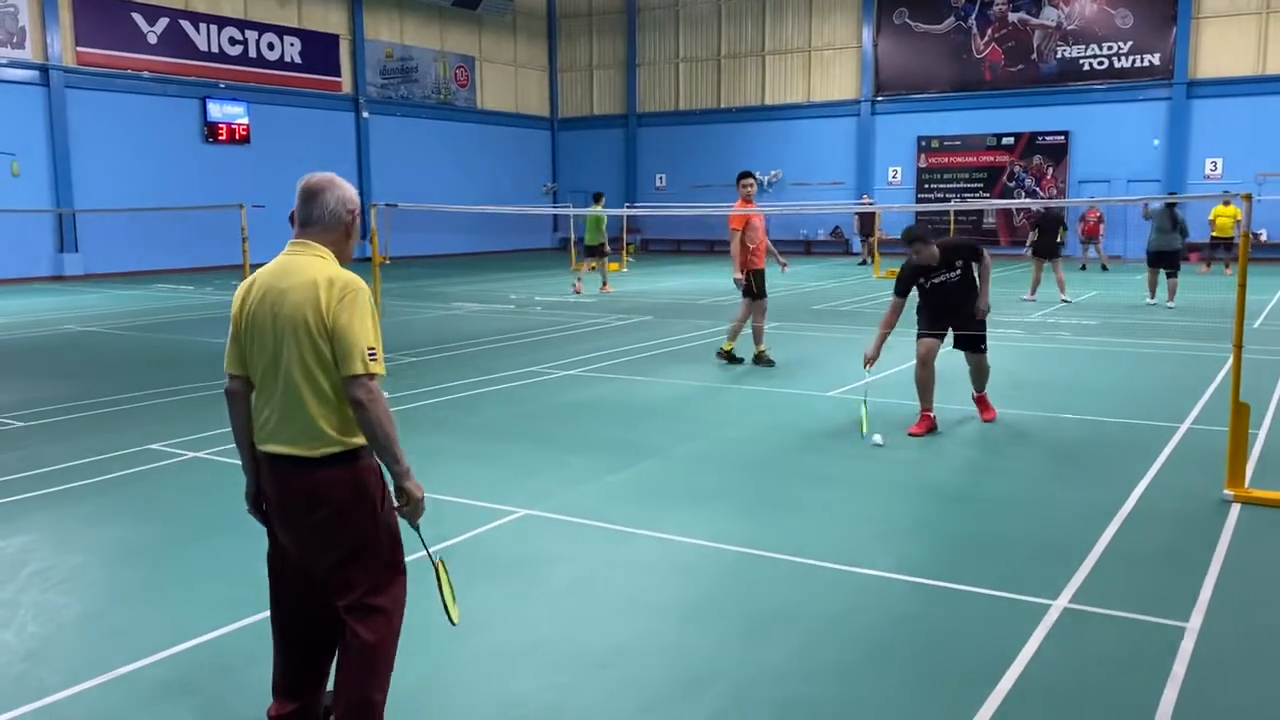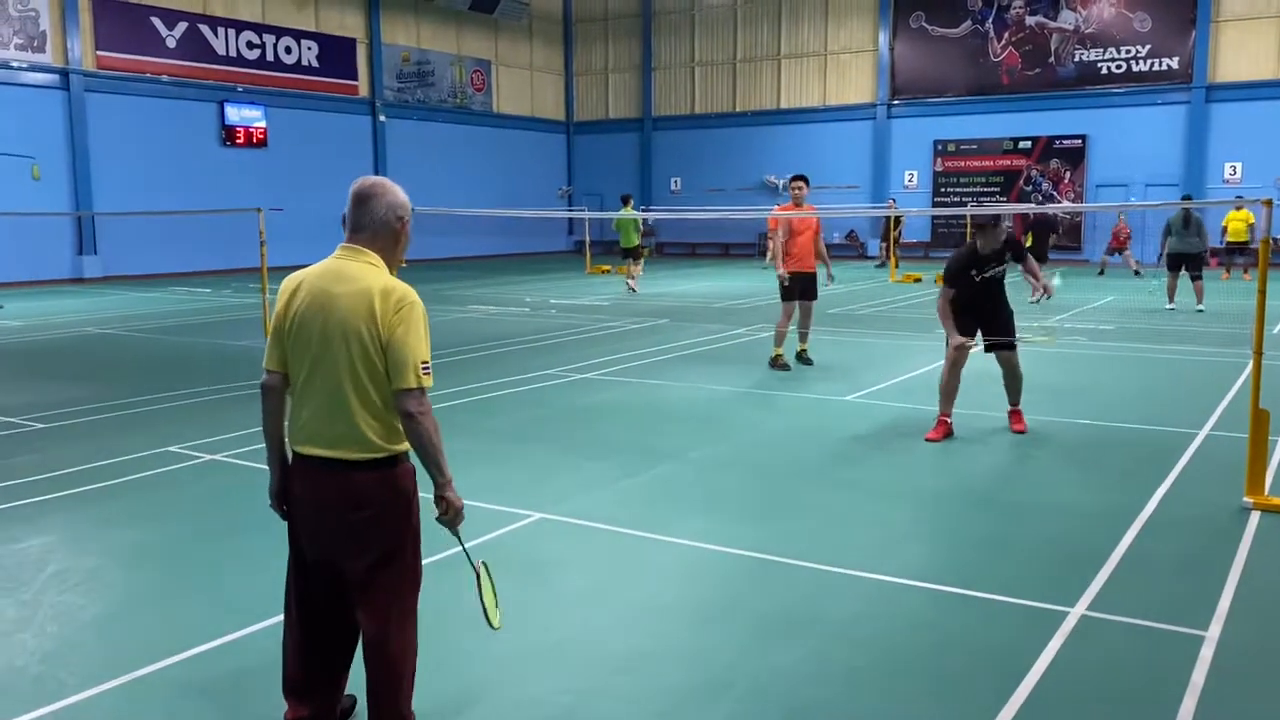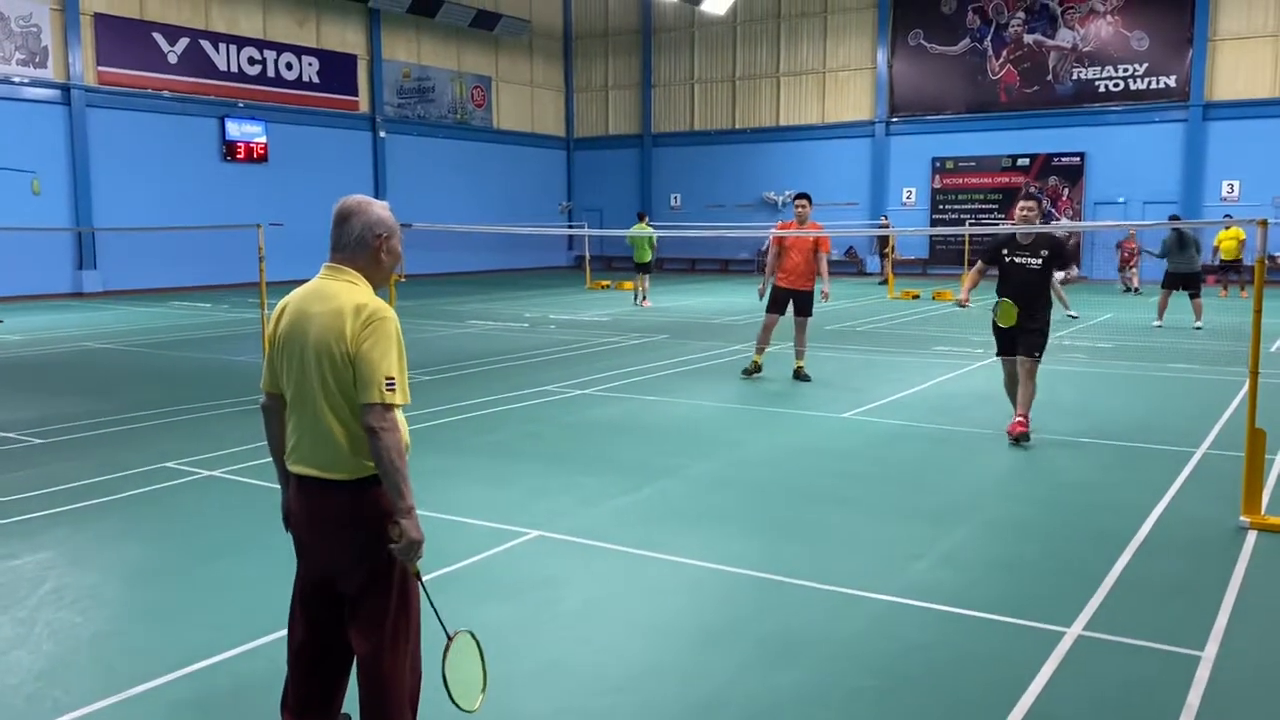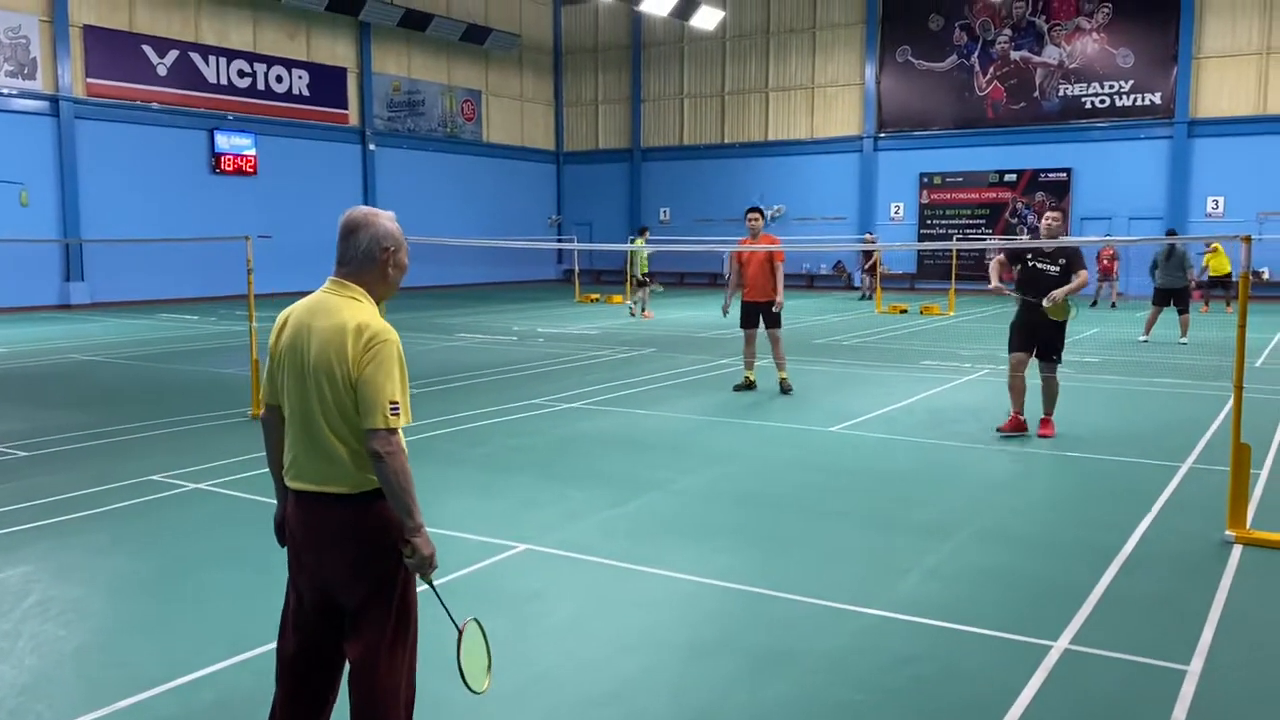
dt=0.7s
person 1, frame 1
left shoulder: (252, 287)
right shoulder: (344, 287)
left elbow: (236, 392)
right elbow: (362, 393)
left wrist: (253, 473)
right wrist: (403, 475)
left hip: (279, 471)
right hip: (339, 472)
left knee: (297, 601)
right knee: (373, 602)
person 1, frame 2
left shoulder: (295, 286)
right shoulder: (395, 297)
left elbow: (272, 386)
right elbow: (412, 407)
left wrist: (278, 468)
right wrist: (444, 485)
left hip: (308, 475)
right hip: (375, 479)
left knee: (314, 605)
right knee: (388, 615)
person 1, frame 3
left shoulder: (290, 305)
right shoulder: (371, 312)
left elbow: (272, 406)
right elbow: (379, 423)
right wrist: (405, 511)
left hip: (307, 493)
right hip: (362, 498)
left knee: (316, 623)
right knee: (384, 633)
person 1, frame 4
left shoulder: (290, 318)
right shoulder: (372, 334)
left elbow: (271, 419)
right elbow: (382, 445)
left wrist: (285, 497)
right wrist: (415, 529)
left hip: (304, 509)
right hip: (362, 514)
left knee: (306, 640)
right knee: (380, 649)
person 2, frame 1
left shoulder: (960, 247)
right shoulder: (910, 270)
left elbow: (983, 259)
right elbow: (895, 311)
left wrist: (984, 295)
right wrist: (877, 347)
left hip: (969, 307)
right hip: (932, 313)
left knee: (977, 360)
right knee: (924, 355)
left ankle: (981, 396)
right ankle: (927, 415)
person 2, frame 2
left shoulder: (1009, 243)
right shoulder: (960, 260)
left elbow: (1026, 259)
right elbow: (944, 299)
left wrist: (1039, 280)
right wrist: (952, 334)
left hip: (997, 308)
right hip: (963, 312)
left knee: (1010, 363)
right knee: (953, 360)
left ankle: (1015, 411)
right ankle: (943, 421)
person 2, frame 3
left shoulder: (1052, 243)
right shoulder: (1001, 243)
right elbow: (979, 270)
right wrist: (966, 291)
left hip: (1036, 317)
left knee: (1027, 368)
right knee: (1010, 368)
left ankle: (1021, 422)
right ankle: (1019, 415)
person 2, frame 4
left shoulder: (1070, 252)
right shoulder: (1026, 247)
left elbow: (1084, 279)
right elbow: (997, 261)
left wrist: (1064, 291)
right wrist: (995, 281)
left hip: (1053, 321)
right hip: (1025, 317)
left knee: (1048, 372)
right knee: (1016, 364)
left ankle: (1047, 419)
right ankle: (1017, 418)
person 3, frame 1
left shoulder: (755, 208)
right shoulder: (739, 210)
right elbow: (734, 243)
left wrist: (777, 257)
right wrist: (737, 271)
left hip: (758, 266)
right hip: (749, 268)
left knee: (748, 309)
right knee: (759, 309)
left ankle: (726, 348)
right ankle: (759, 352)
person 3, frame 2
left shoulder: (814, 213)
right shoulder: (781, 212)
left elbow: (819, 242)
right elbow: (777, 242)
left wrist: (828, 267)
right wrist: (779, 267)
left hip: (810, 270)
right hip: (789, 271)
left knee: (807, 310)
right knee: (788, 312)
left ankle: (802, 350)
right ankle: (776, 355)
person 3, frame 3
left shoulder: (819, 231)
right shoulder: (782, 228)
left elbow: (822, 260)
right elbow: (772, 257)
left wrist: (826, 284)
right wrist: (764, 282)
left hip: (805, 287)
right hip: (781, 284)
left knee: (801, 327)
right knee: (768, 323)
left ankle: (799, 367)
right ankle: (756, 362)
person 3, frame 4
left shoulder: (773, 242)
right shoulder: (740, 245)
left elbow: (779, 269)
right elbow: (734, 274)
left wrist: (780, 294)
right wrist: (728, 298)
left hip: (769, 299)
right hip: (748, 299)
left knee: (775, 337)
right knee: (749, 338)
left ankle: (783, 378)
right ankle: (749, 378)
